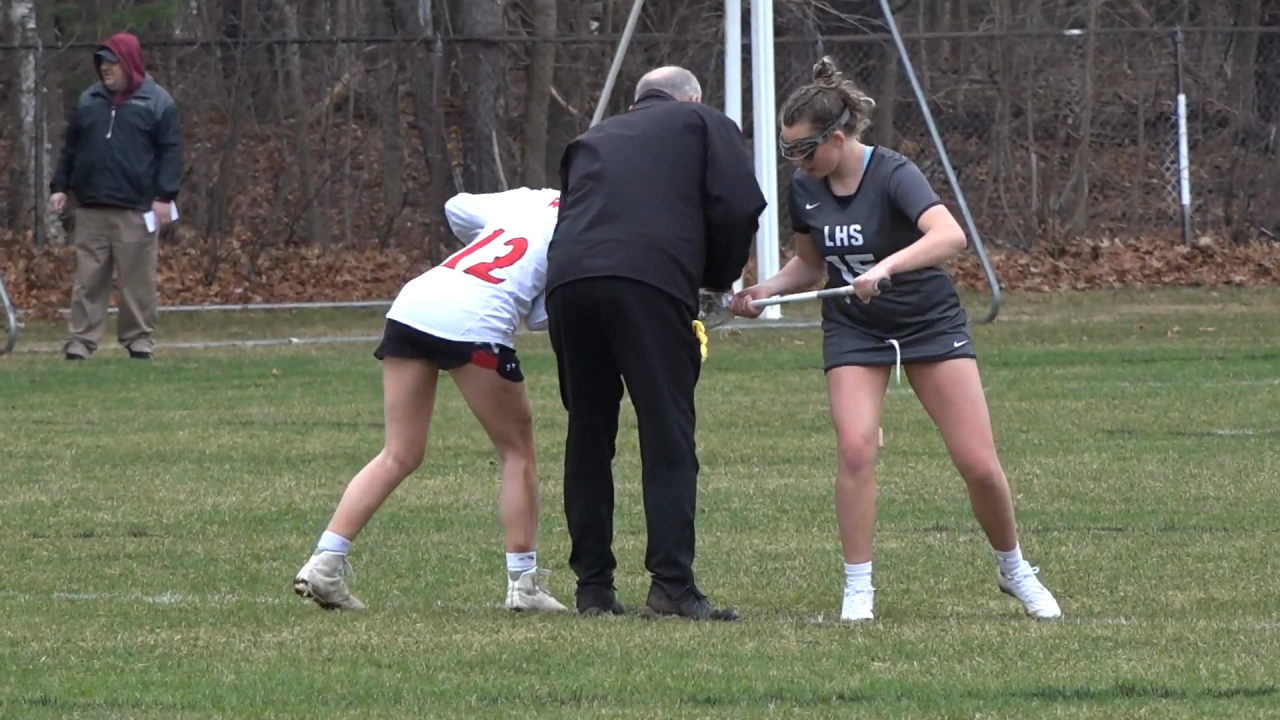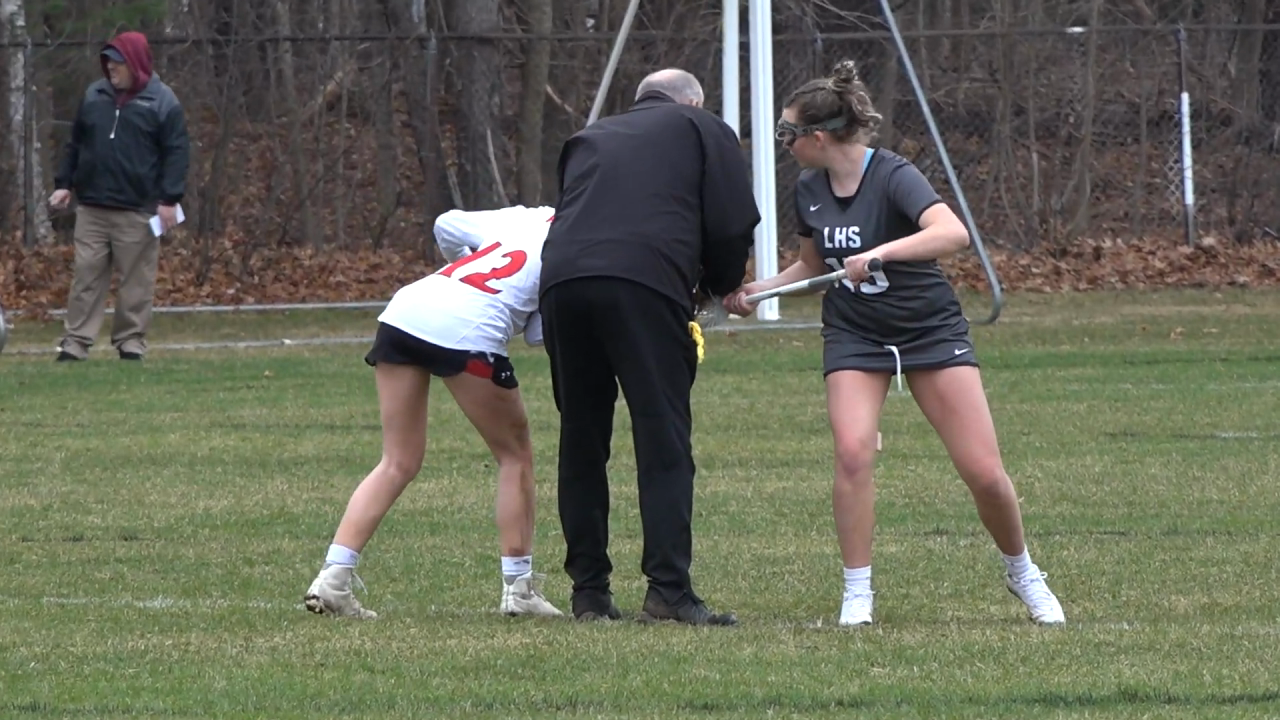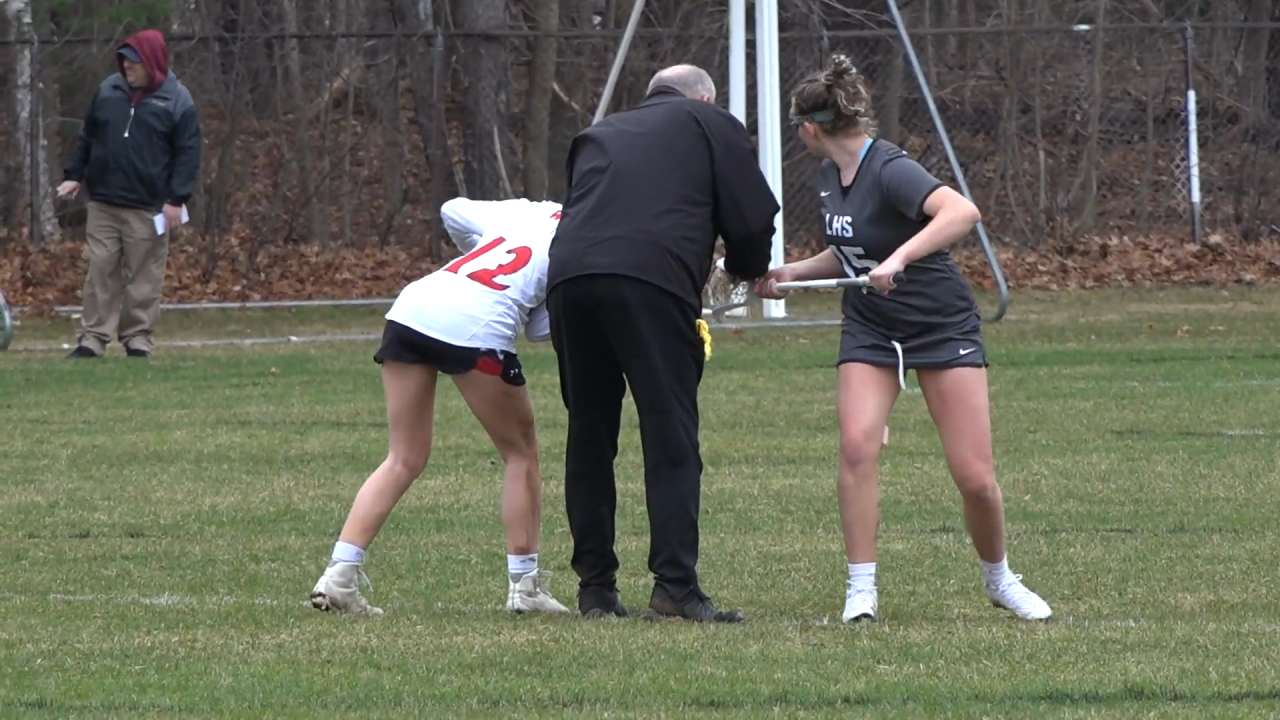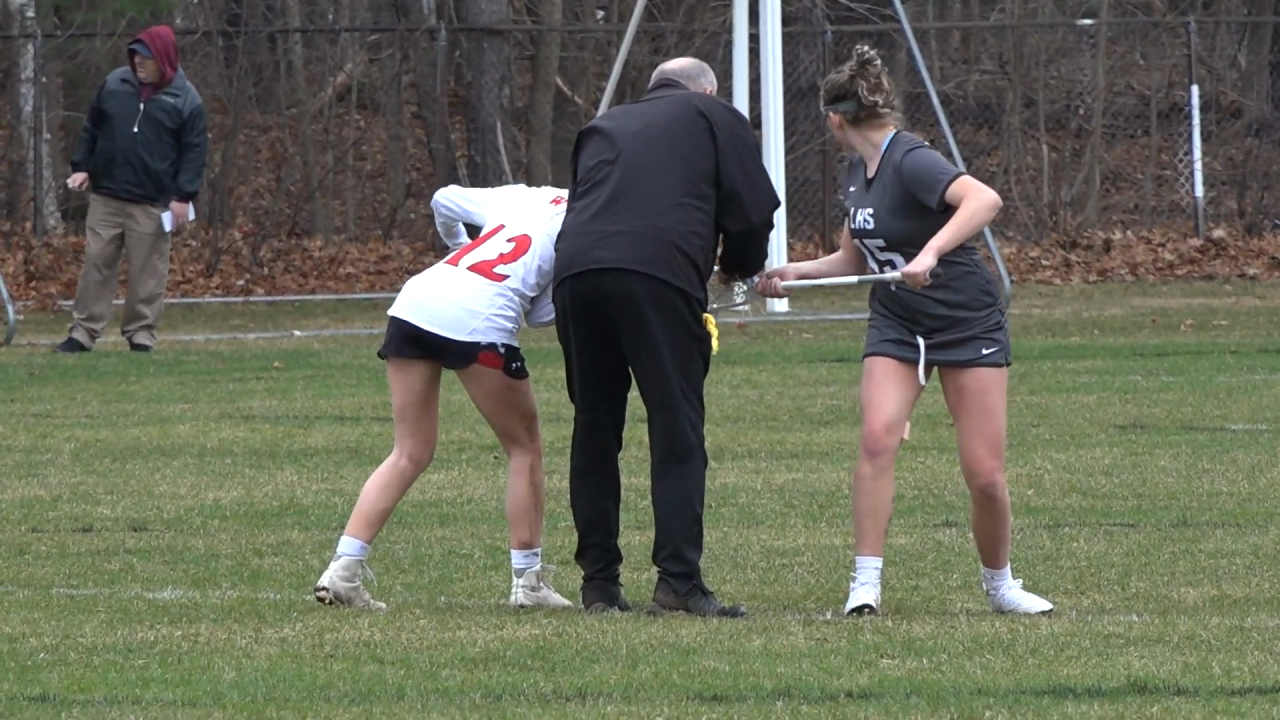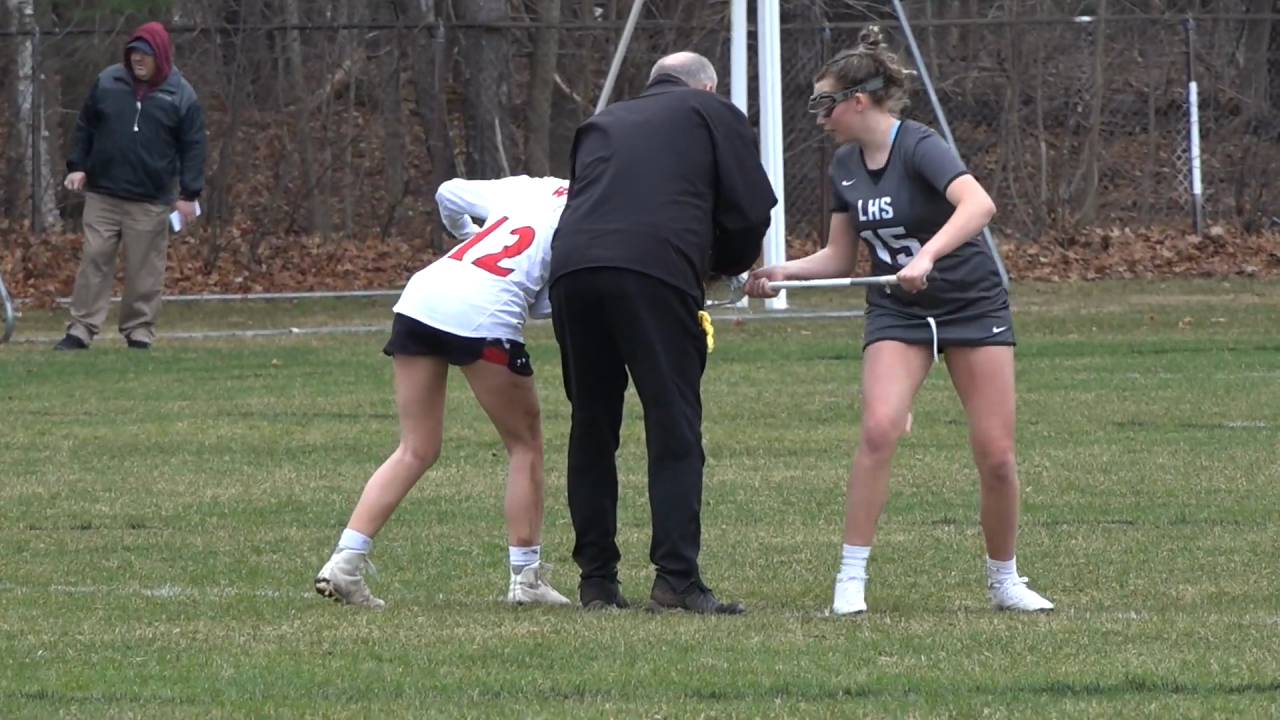
dt=0.3s
person 1, frame 1
left shoulder: (894, 173)
right shoulder: (803, 188)
left elbow: (951, 236)
left wrist: (885, 266)
right wrist: (765, 289)
left hip: (930, 322)
right hip: (853, 329)
left knee: (979, 465)
right knee: (856, 451)
left ankle: (1014, 570)
right ankle: (858, 587)
person 1, frame 2
left shoulder: (894, 176)
right shoulder: (808, 189)
left elbow: (954, 233)
left wrist: (878, 252)
right wrist: (761, 288)
left hip: (931, 329)
right hip: (854, 335)
left knee: (985, 472)
right knee: (852, 454)
left ankle: (1024, 573)
right ankle: (856, 591)
person 1, frame 3
left shoulder: (889, 168)
right shoulder: (830, 177)
left elbow: (963, 213)
left wrist: (899, 258)
right wrist: (791, 272)
left hip: (943, 326)
right hip: (870, 329)
left knee: (975, 476)
right knee: (856, 446)
left ankle: (999, 579)
right ankle: (860, 587)
person 1, frame 4
left shoulder: (911, 158)
right shoulder: (856, 172)
left elbow: (985, 200)
right elbow: (852, 259)
left wrist: (929, 253)
right wrist: (790, 272)
left hip: (967, 323)
right hip: (895, 323)
left knee: (985, 472)
right knee: (876, 438)
left ankle: (1000, 585)
right ankle: (865, 582)
person 1, frame 5
left shoulder: (920, 145)
right shoulder: (845, 166)
left elbow: (979, 204)
right elbow: (839, 258)
left wrist: (927, 256)
right wrist: (781, 271)
left hip: (971, 305)
right hip: (896, 310)
left knee: (996, 453)
right knee: (879, 428)
left ankle: (1004, 581)
right ankle: (851, 574)
person 2, frame 1
left shoulder: (593, 138)
right shoulder: (705, 123)
right elbow: (736, 210)
right wrist: (720, 278)
left hip: (568, 280)
right hip: (650, 283)
left knee: (588, 437)
right knee: (667, 438)
left ankle: (593, 586)
right ankle: (671, 586)
person 2, frame 2
left shoulder: (590, 137)
right shoulder: (704, 129)
right elbow: (732, 226)
right wrist: (718, 288)
left hip: (562, 281)
right hip: (645, 283)
left knee: (581, 441)
right knee: (663, 442)
left ankle: (589, 591)
right ankle: (668, 591)
person 2, frame 3
left shoulder: (599, 133)
right shoulder: (712, 124)
right elbow: (752, 220)
right wrist: (748, 271)
left hip: (569, 277)
right hip: (651, 282)
left knee: (589, 436)
right knee: (670, 439)
left ankle: (595, 588)
right ankle: (675, 588)
person 2, frame 4
left shoulder: (603, 126)
right shoulder: (715, 117)
right elbow: (753, 213)
right wrist: (738, 268)
left hip: (576, 272)
right hip: (659, 275)
left knee: (595, 430)
right knee: (677, 432)
left ankle: (599, 582)
right ankle: (679, 582)
person 2, frame 5
left shoulder: (602, 123)
right shoulder: (714, 114)
right elbow: (749, 213)
right wrist: (724, 267)
left hip: (572, 270)
right hip: (655, 274)
left knee: (592, 428)
right knee: (673, 430)
left ankle: (597, 580)
right ankle: (676, 580)
person 3, frame 1
left shoulder: (529, 198)
left elbow: (457, 208)
right elbow: (541, 317)
left hip: (416, 303)
right hip: (474, 322)
left knee: (399, 455)
right knee: (518, 453)
left ankle: (324, 564)
right ankle: (524, 584)
person 3, frame 2
left shoulder: (523, 216)
left elbow: (447, 225)
right elbow: (539, 334)
left hip: (405, 311)
right hip: (467, 330)
left knee: (398, 463)
right knee: (515, 455)
left ankle: (333, 578)
right ankle: (518, 587)
person 3, frame 3
left shoulder: (525, 209)
left elbow: (453, 211)
right elbow: (540, 329)
left hip: (413, 306)
right hip: (476, 327)
left knee: (404, 460)
right knee: (521, 454)
left ankle: (338, 576)
right ankle: (524, 586)
person 3, frame 4
left shoulder: (523, 195)
left elbow: (444, 200)
right elbow: (541, 316)
left hip: (416, 302)
right hip: (478, 319)
left knee: (409, 455)
right knee: (525, 448)
left ankle: (343, 570)
right ankle: (528, 581)
person 3, frame 5
left shoulder: (527, 186)
left elbow: (448, 193)
right elbow: (545, 307)
left hip: (421, 297)
right hip: (483, 315)
left knee: (416, 450)
right knee: (526, 446)
left ankle: (345, 561)
right ankle: (526, 578)
person 4, frame 1
left shoulder: (157, 101)
right shoulder: (88, 100)
left elbow: (171, 151)
right elbow: (70, 149)
left wrist: (164, 196)
right wrist: (60, 186)
left hip: (136, 209)
right hip: (90, 208)
left knee: (138, 280)
right knee: (88, 281)
left ankle: (139, 342)
right ankle: (80, 344)
person 4, frame 2
left shoulder: (162, 100)
right shoulder: (94, 95)
left elbow: (176, 153)
right elbow: (75, 144)
left wrist: (169, 198)
right wrist: (64, 183)
left hip: (138, 210)
right hip: (92, 207)
left knee: (135, 282)
right knee: (86, 276)
left ankle: (131, 344)
right ankle: (74, 345)
person 4, frame 3
left shoulder: (177, 100)
right shoulder: (108, 90)
left elbow: (188, 153)
right elbow: (88, 138)
left wrist: (176, 198)
right wrist: (74, 174)
left hip: (149, 207)
right hip: (103, 203)
left knee: (144, 278)
right knee: (100, 272)
left ankle: (138, 342)
right ankle: (92, 341)
person 4, frame 4
left shoulder: (186, 97)
right shoulder: (115, 83)
left elbow: (195, 151)
right elbow: (92, 128)
left wrist: (183, 196)
right wrist: (81, 166)
left hip: (153, 203)
right hip: (105, 196)
left knee: (147, 273)
right knee: (96, 264)
left ankle: (141, 336)
right ankle: (82, 333)
person 4, frame 5
left shoulder: (181, 94)
right shoulder: (107, 81)
left elbow: (193, 147)
right elbow: (85, 127)
left wrist: (189, 194)
right wrist: (78, 166)
left hip: (151, 201)
right hip: (102, 194)
left knee: (145, 271)
right knee: (94, 261)
left ankle: (139, 333)
right ankle: (80, 331)
